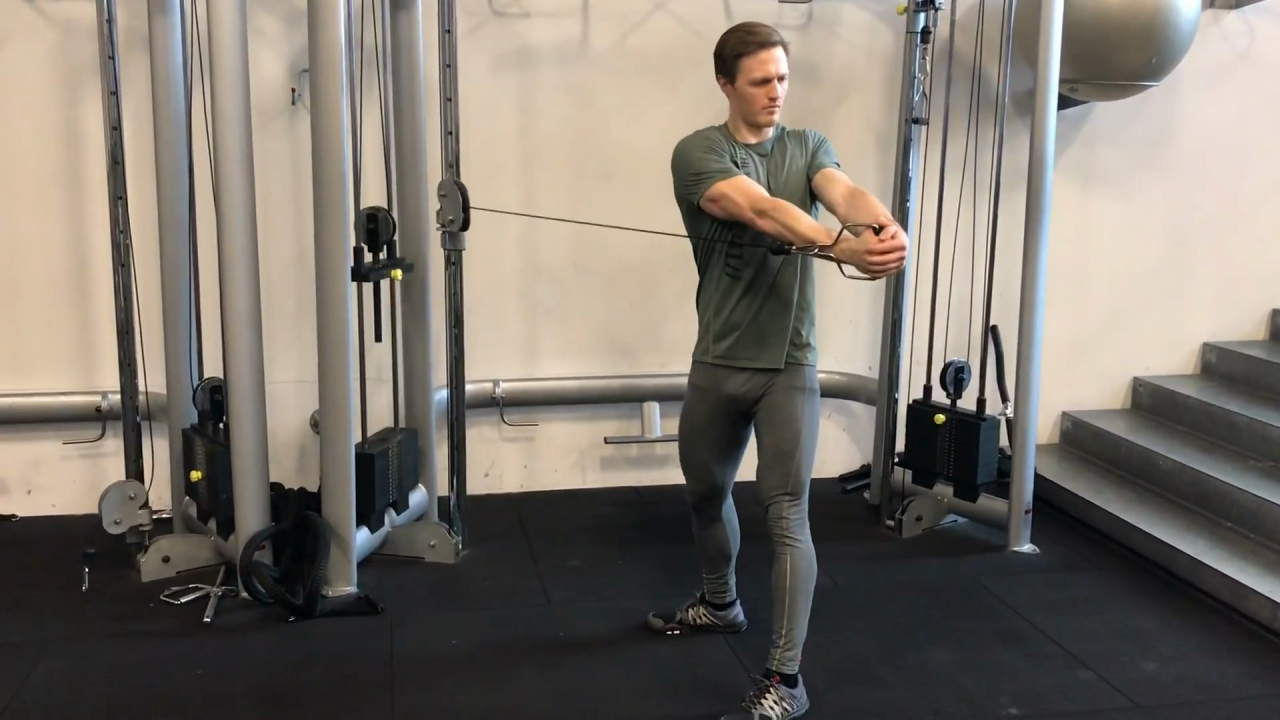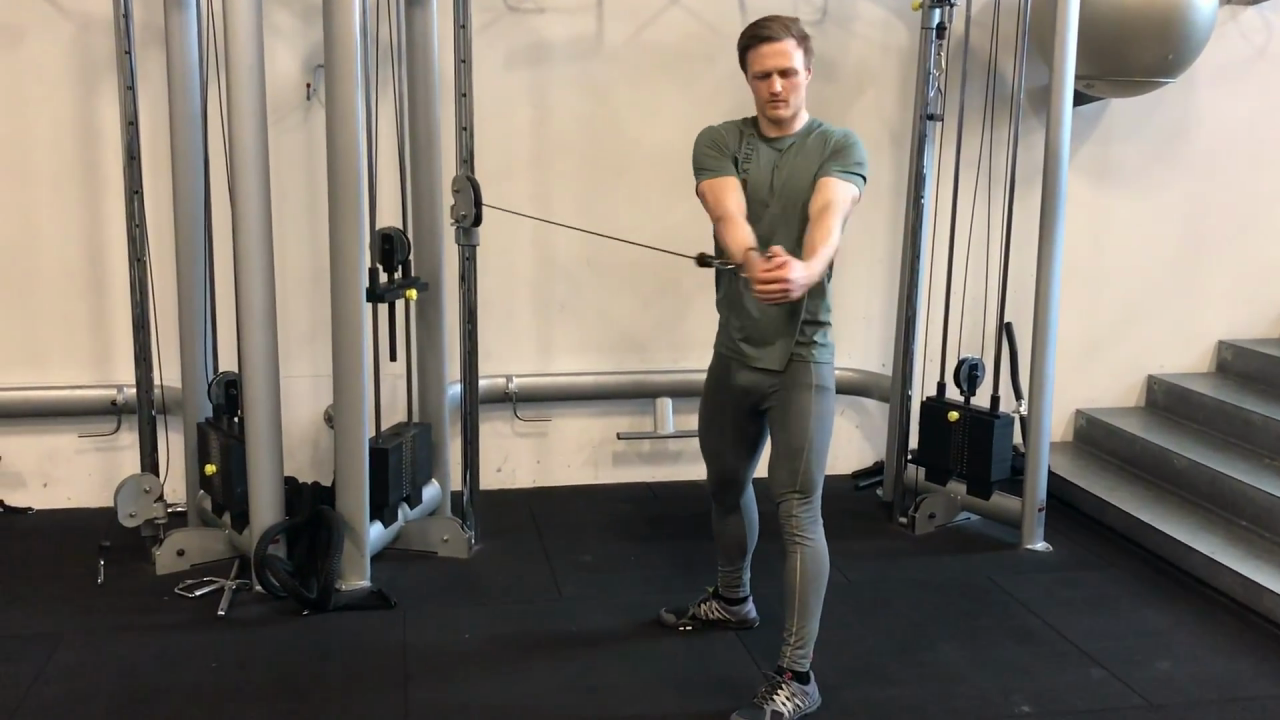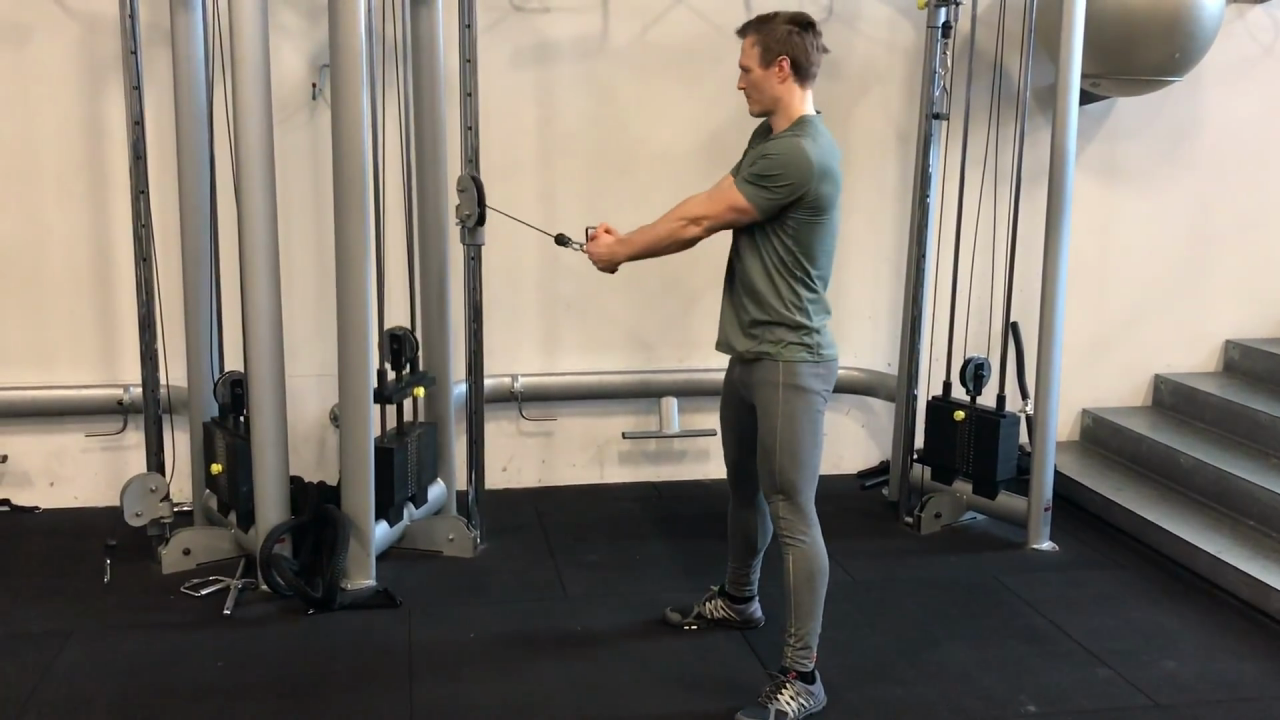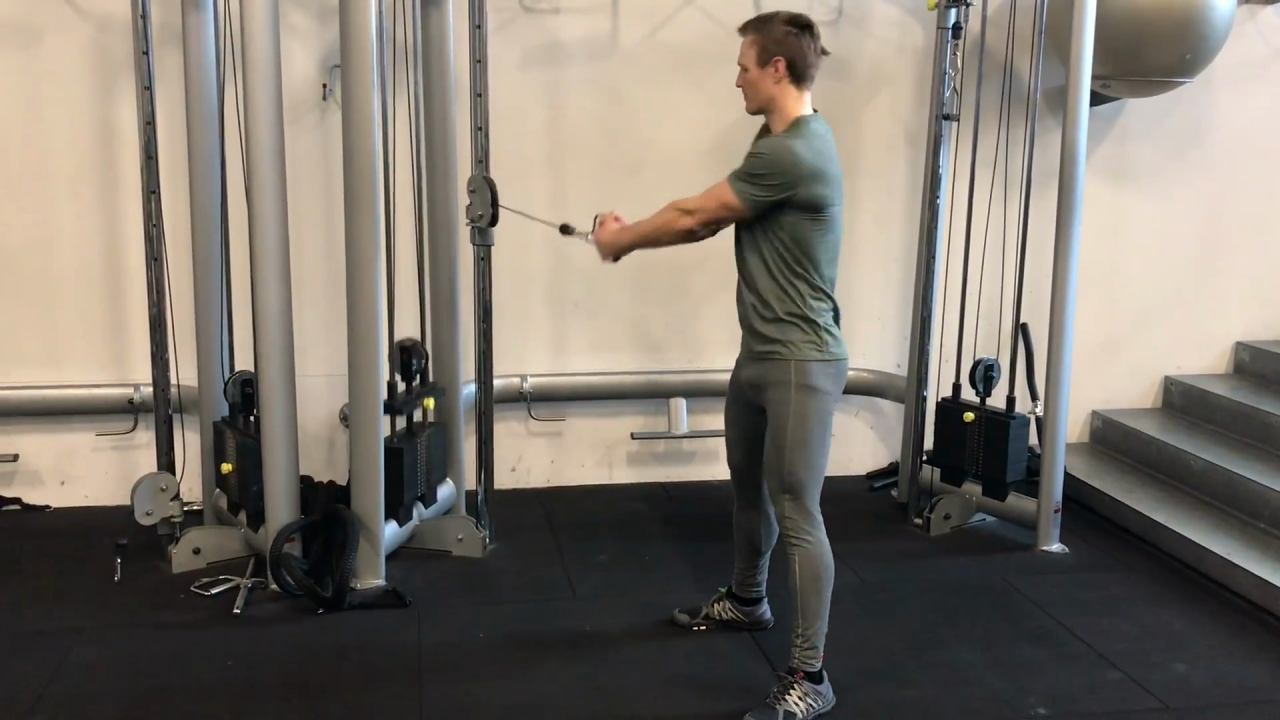
dt=1s
person 1, frame 1
left shoulder: (809, 146)
right shoulder: (698, 153)
left elbow: (844, 192)
right elbow: (764, 212)
left wrist: (885, 227)
right wrist: (843, 246)
left hip: (788, 365)
right hip: (718, 364)
left knee: (785, 516)
right knee: (705, 495)
right ankle: (719, 603)
person 1, frame 2
left shoulder: (840, 148)
right shoulder: (718, 142)
left elbow: (827, 216)
right elbow: (730, 216)
left wrist: (805, 270)
right wrist: (754, 262)
left hip: (801, 358)
right hip: (733, 353)
left knee: (797, 513)
right knee: (726, 486)
right ankle: (732, 599)
person 1, frame 3
left shoulder: (801, 154)
right shoulder: (769, 138)
left elbow: (700, 224)
right elbow: (704, 201)
left wrist: (619, 251)
right wrist: (626, 239)
left hip: (790, 362)
right hip: (750, 353)
left knee: (792, 515)
right knee: (744, 489)
right ankle: (738, 599)
person 1, frame 4
left shoulder: (788, 154)
right shoulder: (787, 139)
left elbow: (695, 217)
right elbow: (710, 217)
left wrist: (621, 240)
right wrist: (633, 230)
left hip: (800, 362)
right hip: (759, 352)
left knee: (797, 513)
right knee: (748, 487)
right ankle: (746, 599)
